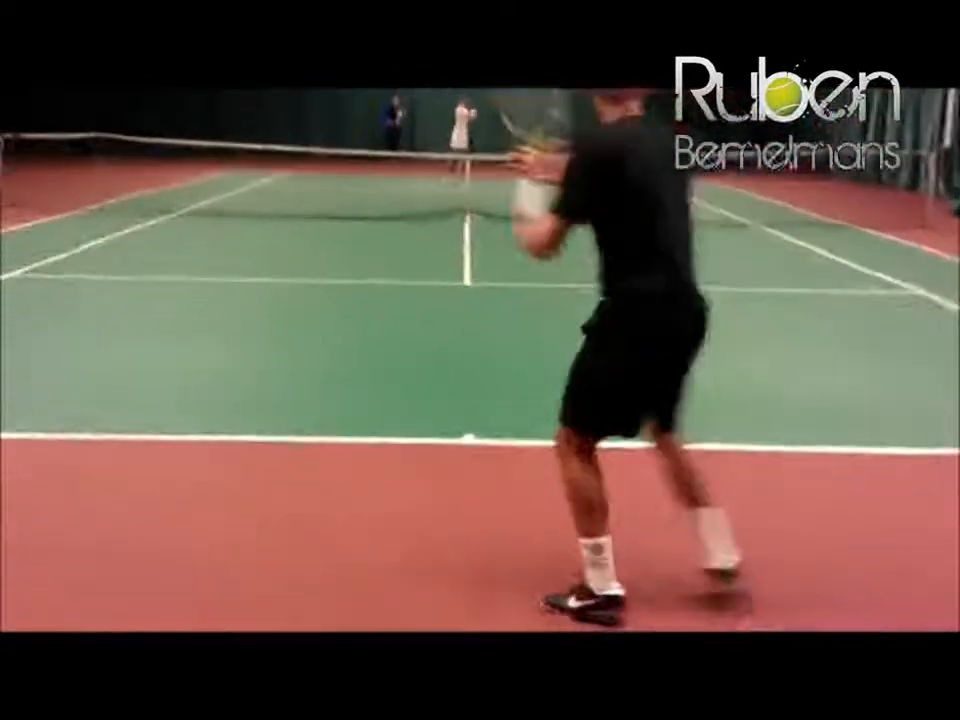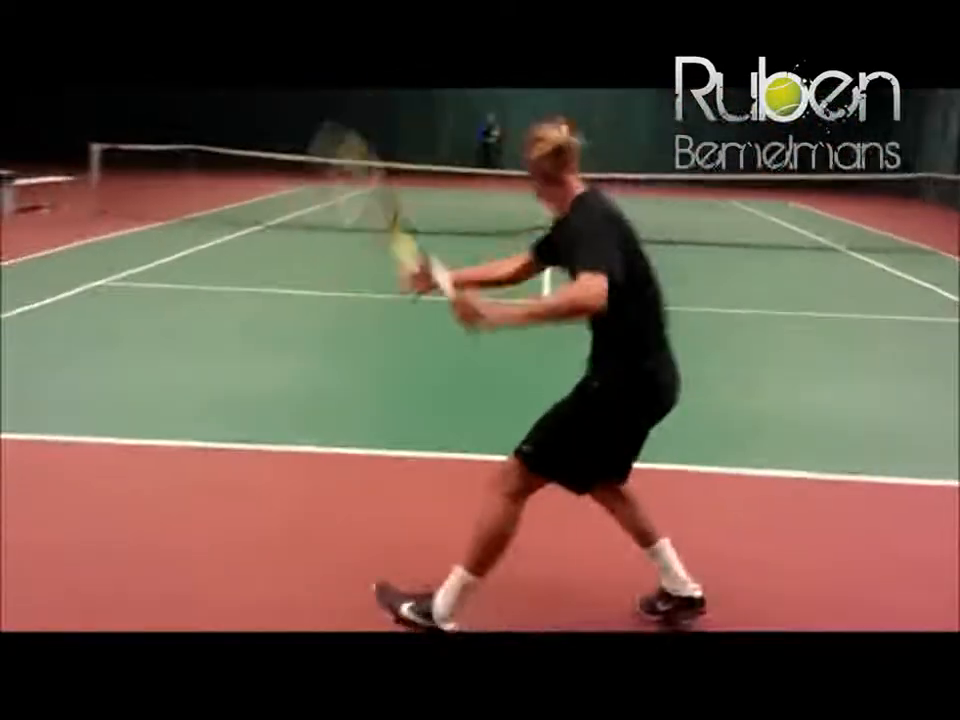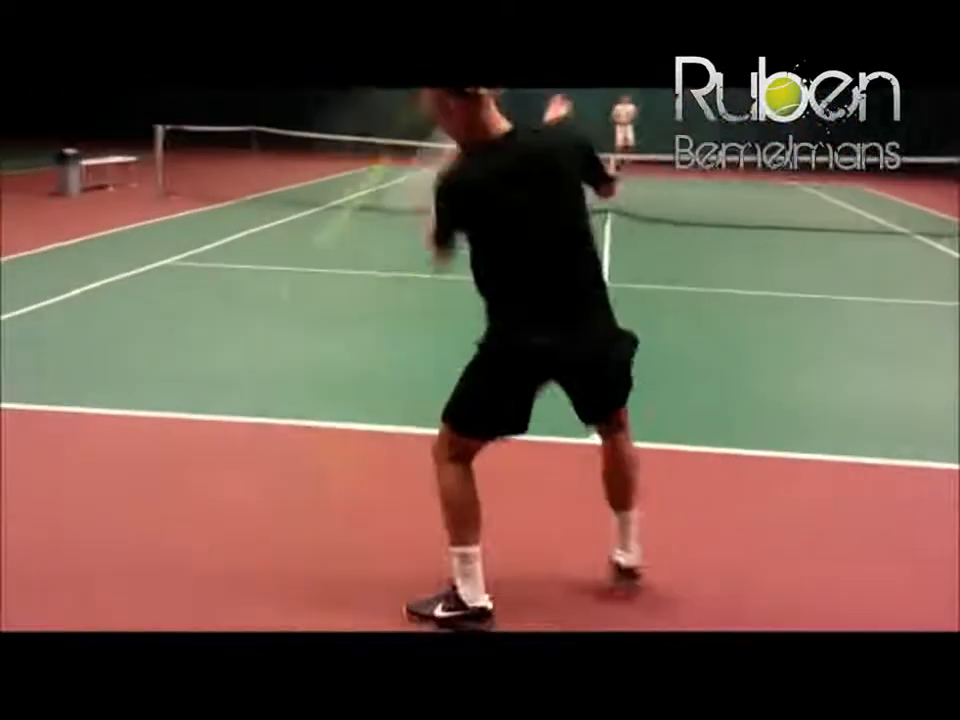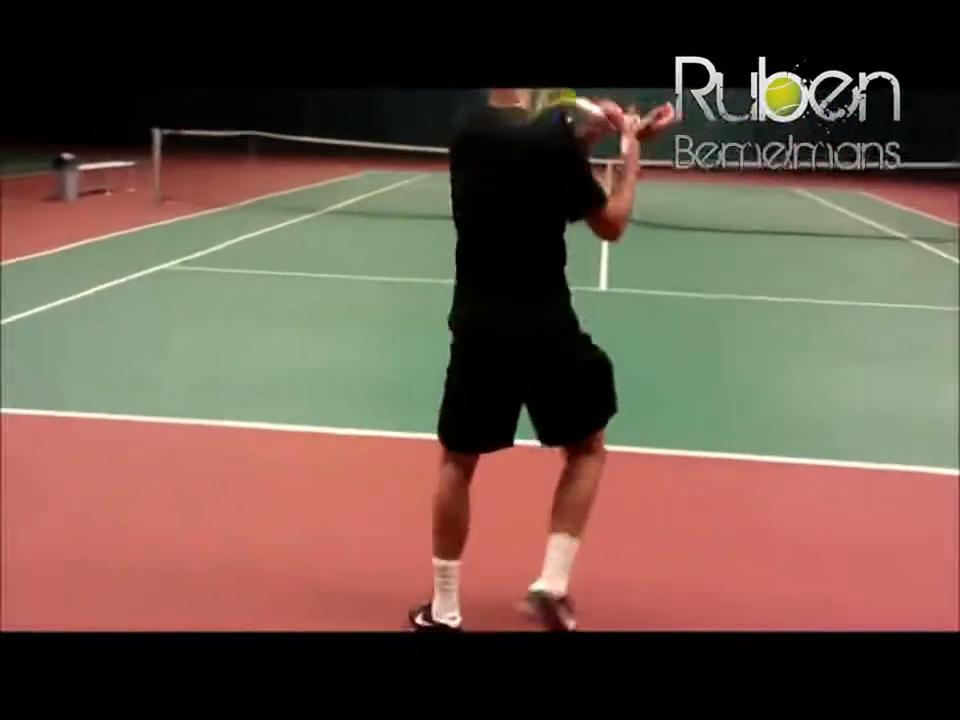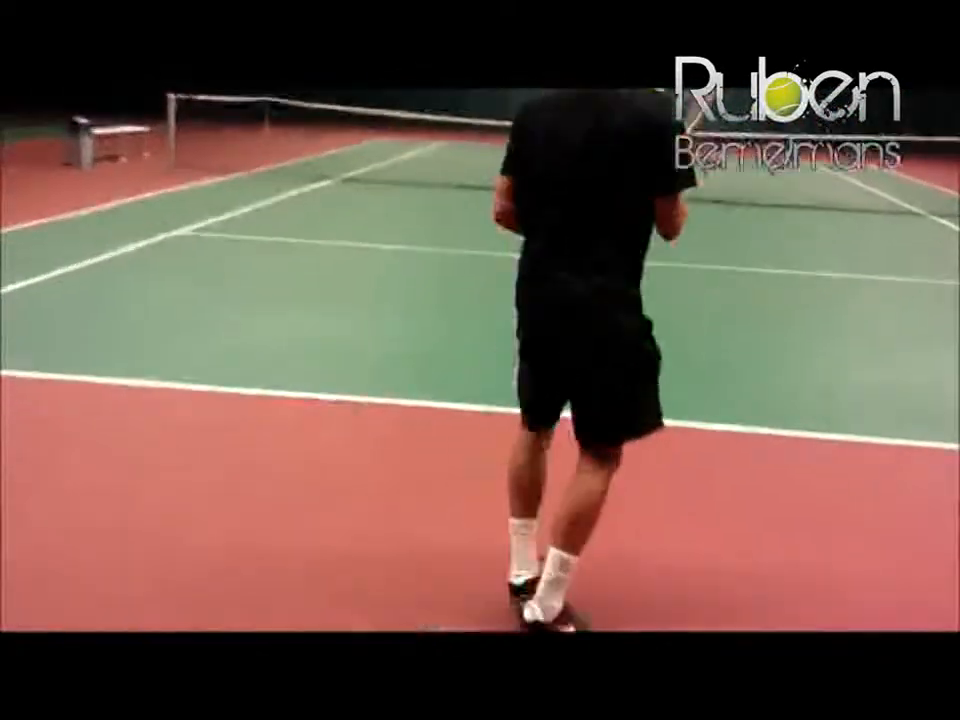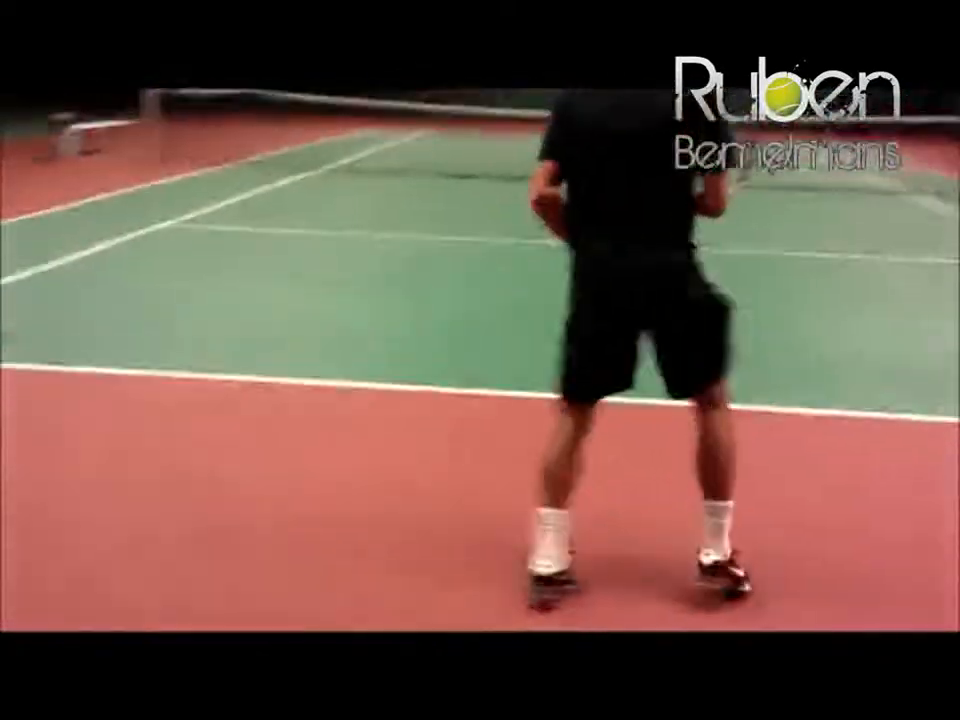
dt=0.4s
person 1, frame 1
left shoulder: (598, 147)
right shoulder: (670, 141)
left elbow: (545, 244)
left wrist: (526, 229)
right wrist: (565, 174)
left hip: (636, 317)
right hip: (685, 312)
left knee: (574, 445)
right knee: (663, 430)
left ankle: (602, 589)
right ankle: (721, 556)
person 1, frame 2
left shoulder: (588, 222)
right shoulder: (578, 217)
left elbow: (589, 296)
right elbow: (514, 268)
left wrist: (501, 314)
right wrist: (444, 280)
left hip: (630, 383)
right hip: (645, 378)
left knee: (512, 484)
right knee: (603, 485)
left ankle: (440, 612)
right ankle: (681, 587)
person 1, frame 3
left shoulder: (457, 185)
right shoulder: (562, 141)
left elbow: (442, 253)
right elbow: (608, 187)
left hip: (517, 341)
right hip: (589, 327)
left knee: (451, 452)
right knee: (615, 428)
left ankle: (470, 596)
right ankle: (626, 557)
person 1, frame 4
left shoulder: (465, 137)
right shoulder: (551, 136)
right elbow: (609, 225)
left wrist: (587, 129)
right wrist: (631, 151)
left hip: (477, 326)
right hip: (545, 325)
left knee: (457, 462)
right knee: (586, 449)
left ankle: (442, 609)
right ankle: (552, 584)
person 1, frame 5
left shoulder: (533, 114)
right shoulder: (653, 115)
left elbow: (505, 209)
right elbow: (670, 224)
left hip: (538, 295)
right hip: (606, 302)
left knee: (535, 429)
right knee: (600, 454)
left ankle: (523, 572)
right ankle: (544, 606)
person 1, frame 6
left shoulder: (575, 103)
right shoulder: (692, 101)
left elbow: (541, 194)
right elbow: (715, 197)
left hip: (598, 275)
right hip: (670, 272)
left knee: (574, 413)
right knee: (711, 405)
left ankle: (547, 564)
right ankle: (718, 555)
